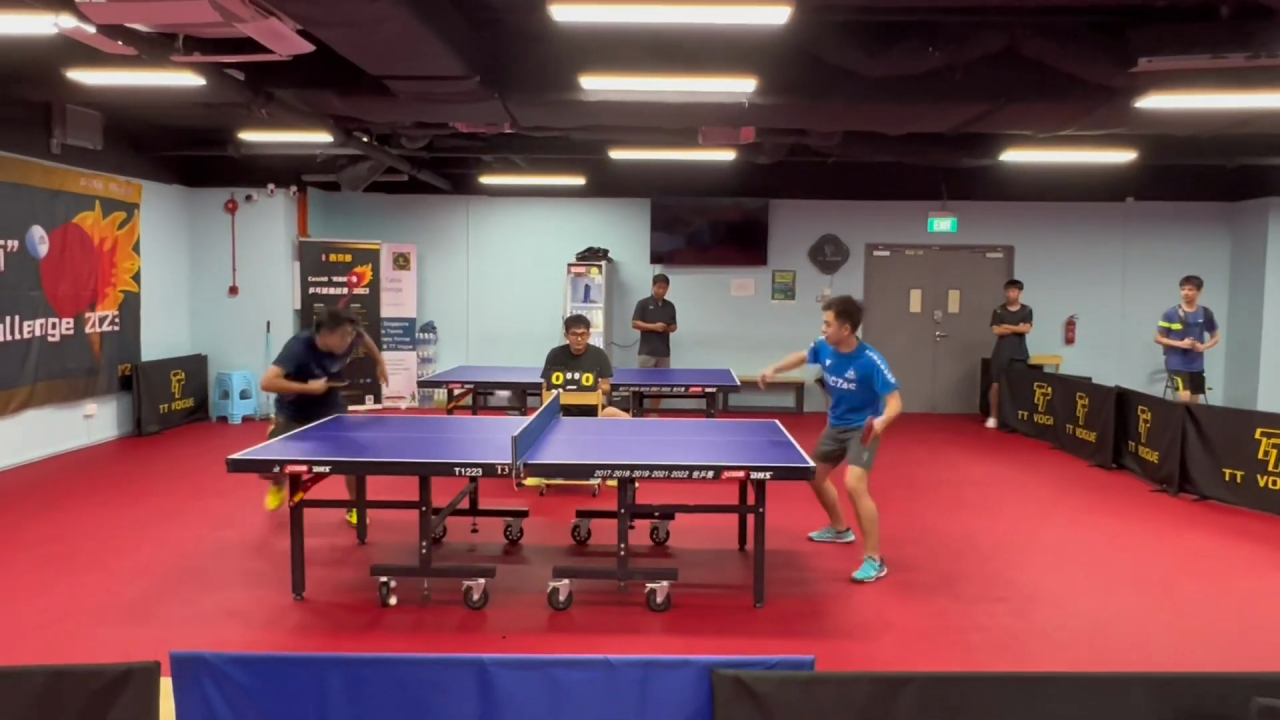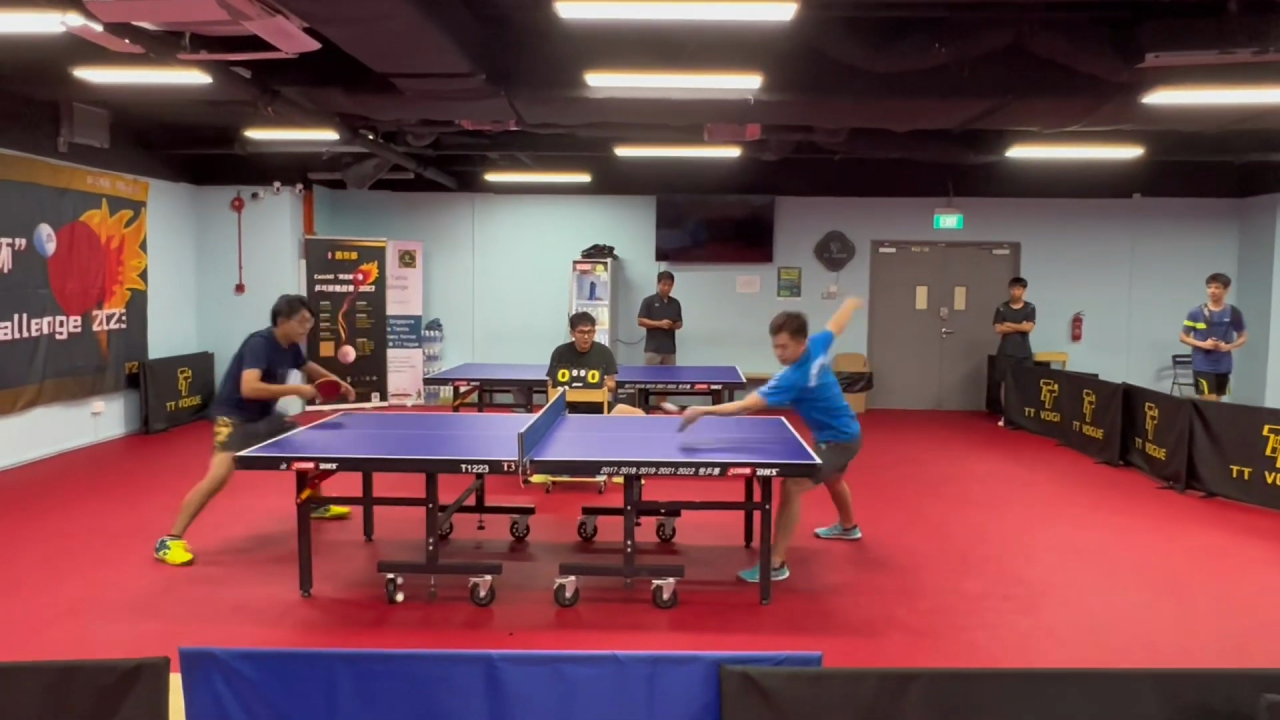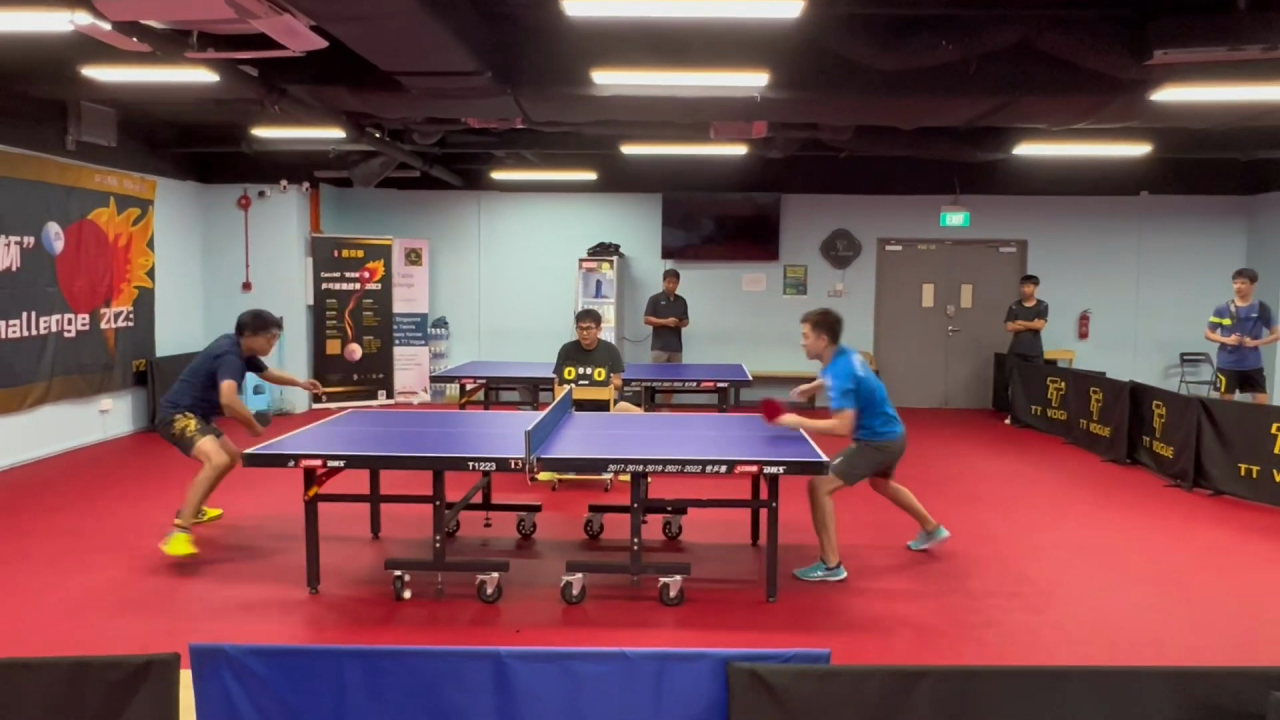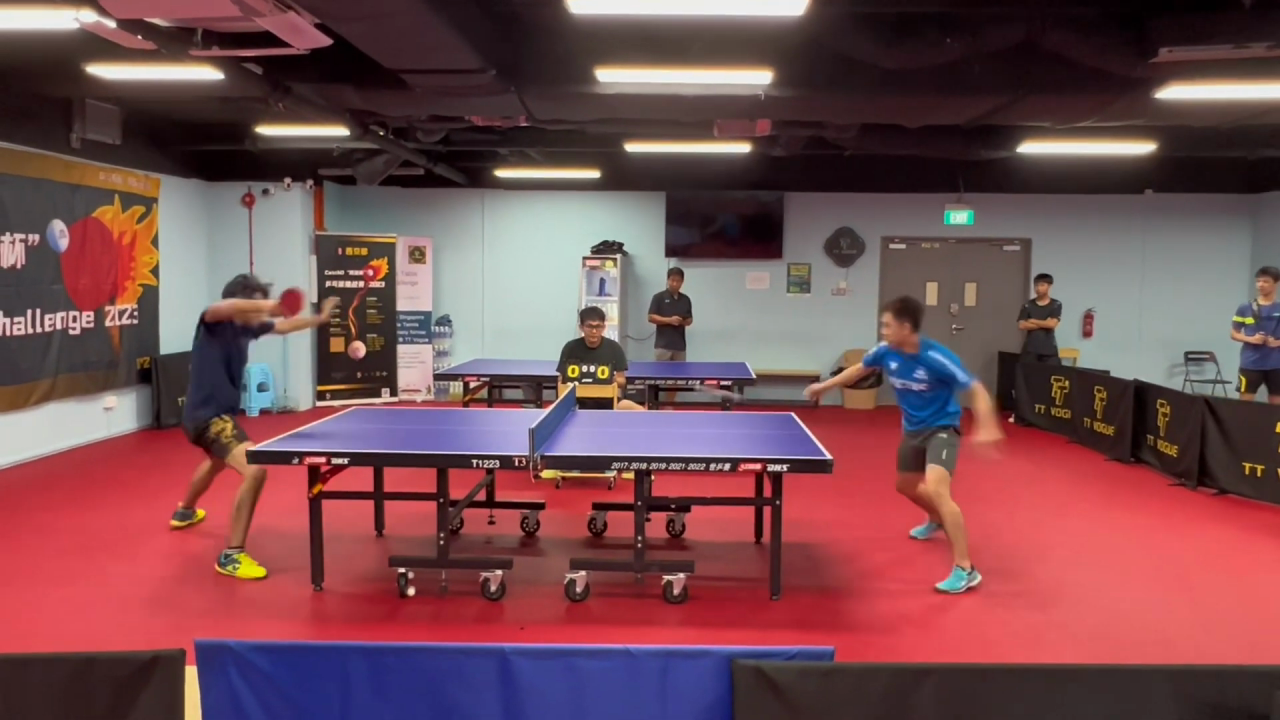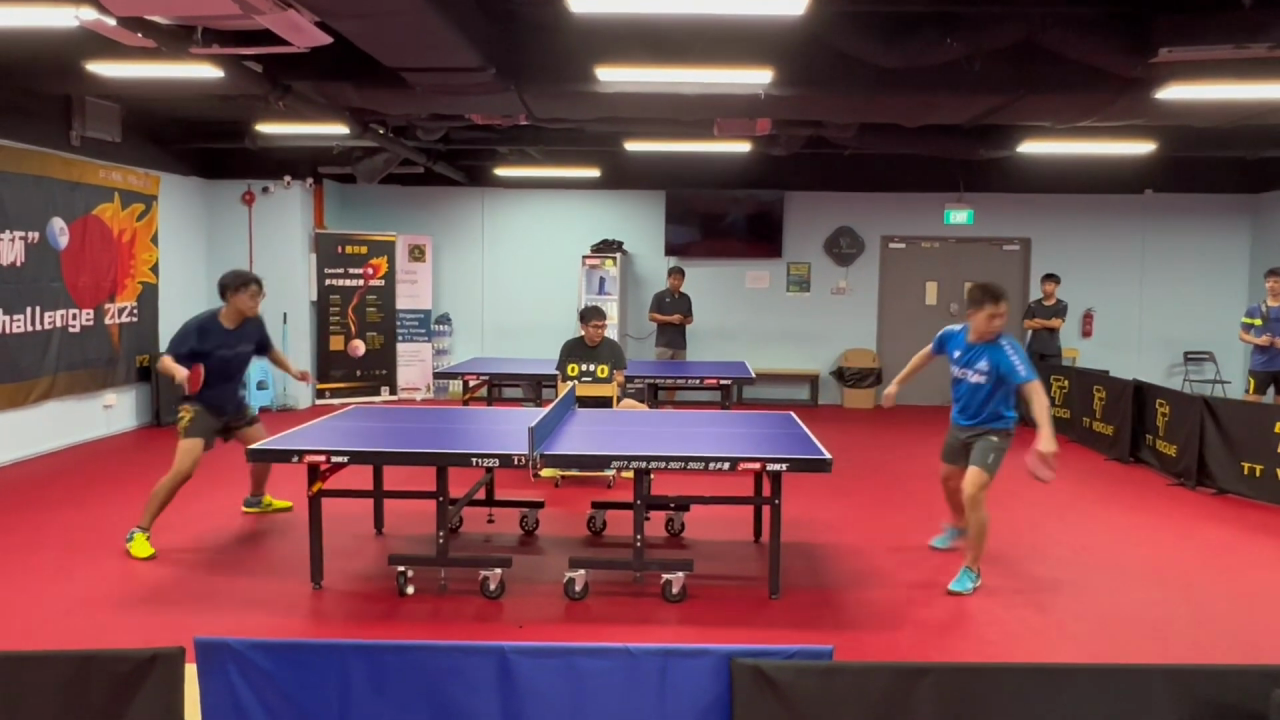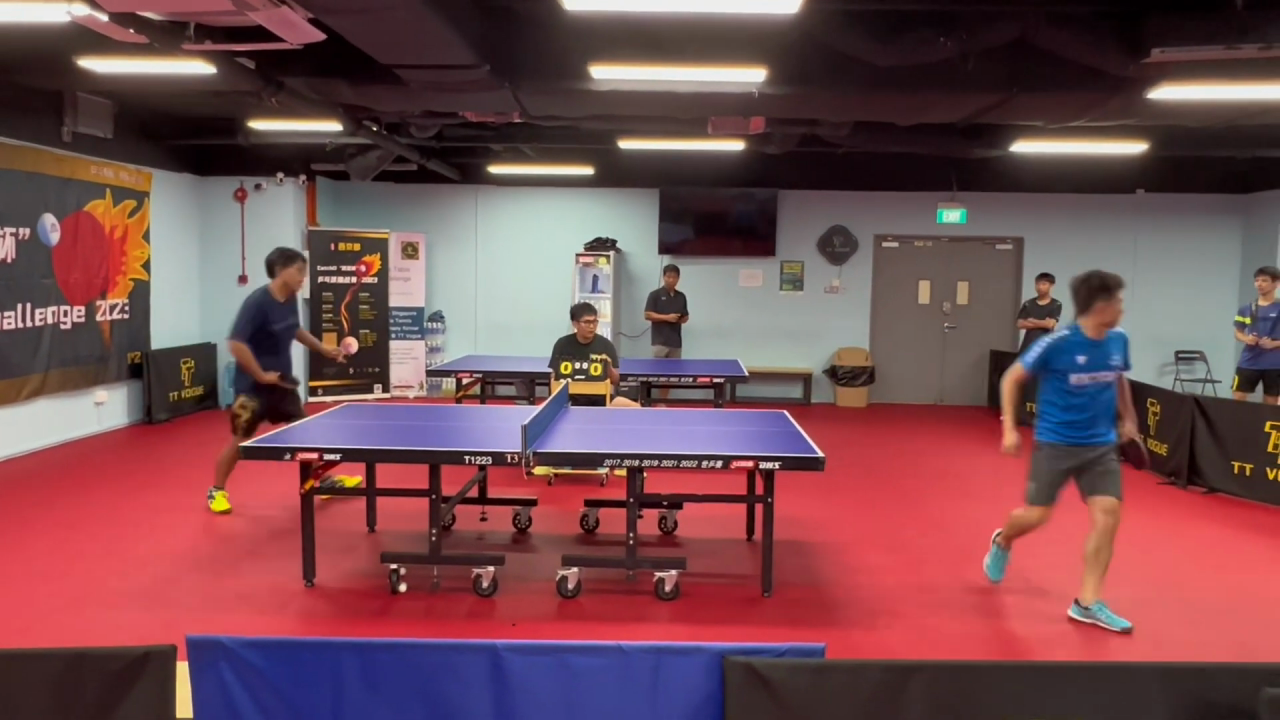
dt=0.4s
person 1, frame 1
left shoulder: (871, 362)
right shoulder: (824, 347)
left elbow: (895, 402)
right elbow: (802, 357)
left wrist: (882, 421)
right wrist: (774, 370)
left hip: (864, 428)
right hip: (836, 426)
left knee: (854, 485)
right knee: (815, 476)
left ankle: (874, 558)
right ankle: (838, 528)
person 1, frame 2
left shoulder: (794, 379)
right shoulder: (817, 346)
left elbow: (747, 405)
right elbow: (836, 323)
left wrist: (704, 410)
right wrist: (849, 305)
left hip: (840, 441)
right hip: (849, 434)
left knee: (791, 487)
right knee: (832, 479)
left ankle: (777, 564)
right ankle: (846, 527)
person 1, frame 3
left shoulder: (839, 372)
right shoulder: (843, 356)
left elbow: (843, 427)
left wrist: (799, 421)
right wrist: (808, 388)
left hip: (877, 441)
right hip: (891, 436)
left knee: (818, 487)
right knee: (882, 485)
left ankle: (831, 564)
right ankle: (933, 530)
person 1, frame 4
left shoulder: (938, 358)
right shoulder: (886, 351)
left elbow: (977, 391)
right elbow: (859, 369)
left wrist: (986, 426)
right wrist: (825, 384)
left hip: (942, 430)
right hip: (912, 431)
left knee: (936, 491)
right knee: (905, 485)
left ankle: (964, 568)
right ankle: (938, 519)
person 1, frame 5
left shoulder: (1007, 352)
right shoulder: (951, 336)
left elbow: (1035, 393)
right elbow: (926, 356)
left wrist: (1045, 436)
right wrist: (897, 383)
left hip: (992, 431)
right hip: (960, 424)
left knee: (971, 492)
right knee: (949, 479)
left ankle: (971, 569)
right ankle: (958, 528)
person 1, frame 6
left shoulder: (1119, 342)
right shoulder: (1057, 343)
right elbow: (1011, 379)
left wrist: (1128, 419)
right wrist: (1009, 429)
left hip: (1102, 444)
right hip: (1057, 442)
left knee: (1108, 515)
right knee: (1035, 516)
left ankle: (1088, 602)
right ankle: (1002, 541)
person 2, frame 1
left shoulder: (351, 338)
right shoulder: (298, 347)
left elbow: (364, 339)
right elbow: (266, 383)
left wrist: (381, 365)
right wrist: (307, 388)
left hip: (329, 408)
right hip: (293, 412)
left ankle: (354, 507)
right ankle: (279, 487)
person 2, frame 2
left shoulder: (291, 347)
right shoulder: (260, 344)
left elbow: (308, 367)
right elbow: (249, 389)
left wrist: (338, 384)
right wrist: (295, 390)
left hip: (264, 415)
right hip: (233, 415)
right knee: (218, 477)
left ankle: (316, 506)
right ankle: (172, 540)
person 2, frame 3
left shoulder: (239, 350)
right shoulder: (229, 357)
left elbow: (268, 374)
right elbow: (228, 399)
left wrist: (300, 383)
right wrist: (254, 428)
left hip: (188, 414)
right hip: (178, 415)
left knee: (230, 455)
right knee: (218, 461)
left ankle: (193, 510)
right ankle: (180, 535)
person 2, frame 4
left shoulder: (243, 325)
right shoulder: (217, 319)
left elbow: (281, 327)
right elbow: (219, 308)
left wrist: (319, 319)
right wrist: (262, 306)
left hip: (220, 412)
right hip: (211, 414)
left knee: (218, 461)
right knee: (255, 472)
left ankle: (185, 512)
right ankle: (232, 553)
person 2, frame 5
left shoulder: (254, 324)
right shoulder: (199, 327)
left elbow: (269, 351)
right elbow: (164, 361)
left wrist: (292, 371)
right wrist: (179, 372)
left hip: (232, 403)
right hip: (200, 406)
right knee: (183, 470)
left ankle: (256, 500)
right ankle: (140, 532)
person 2, frame 6
left shoulder: (290, 300)
right shoulder: (256, 303)
right elbow: (236, 344)
left wrist: (323, 348)
right wrist: (260, 375)
left hip: (282, 383)
right hip: (254, 386)
right knee: (240, 445)
right ankle: (217, 491)
